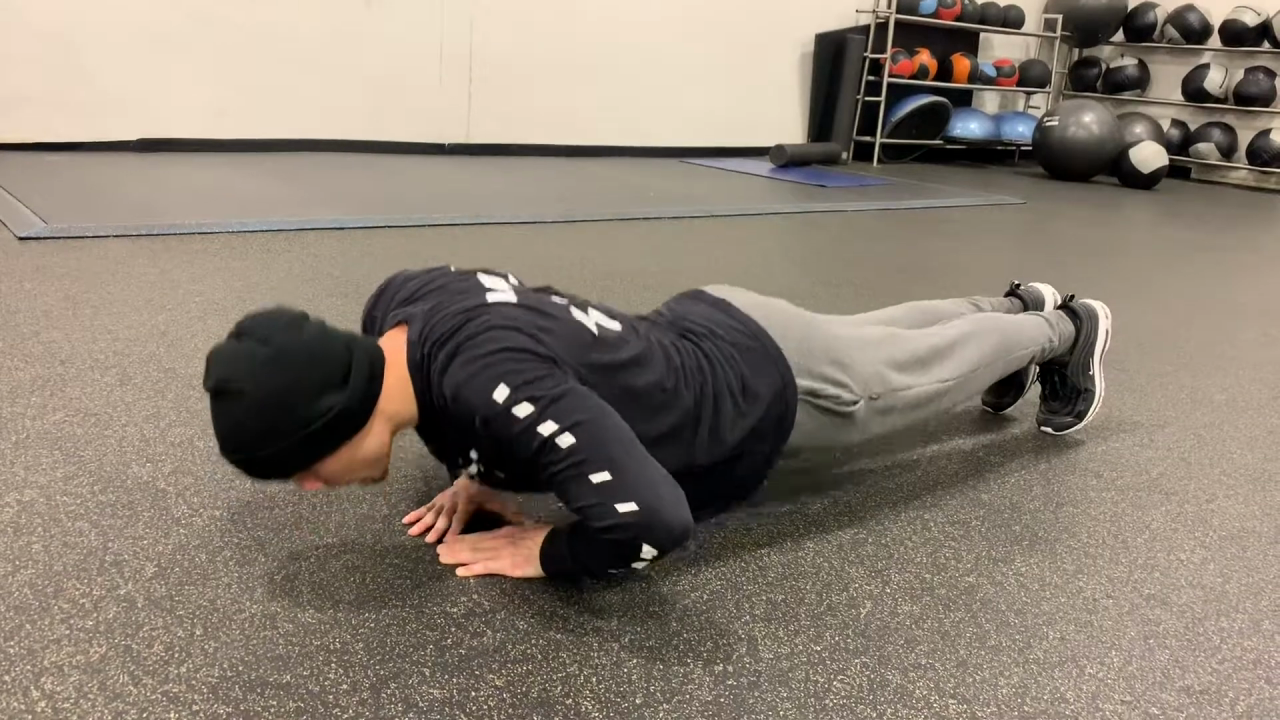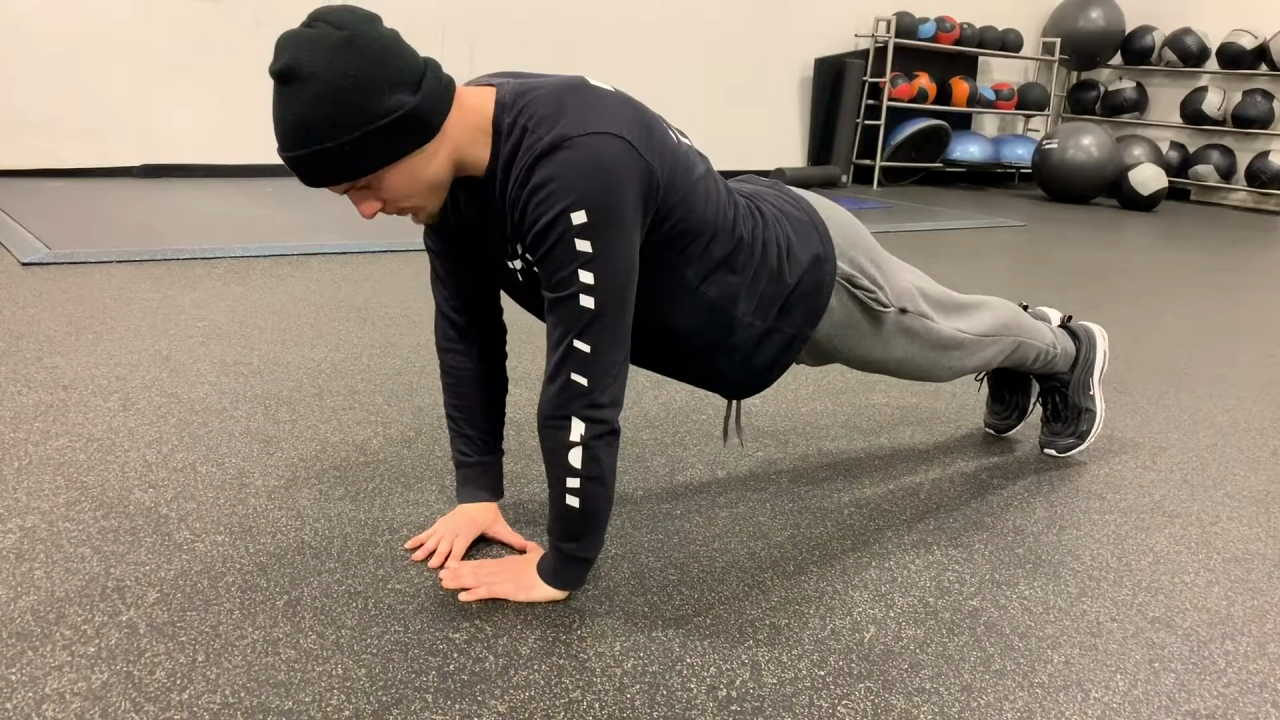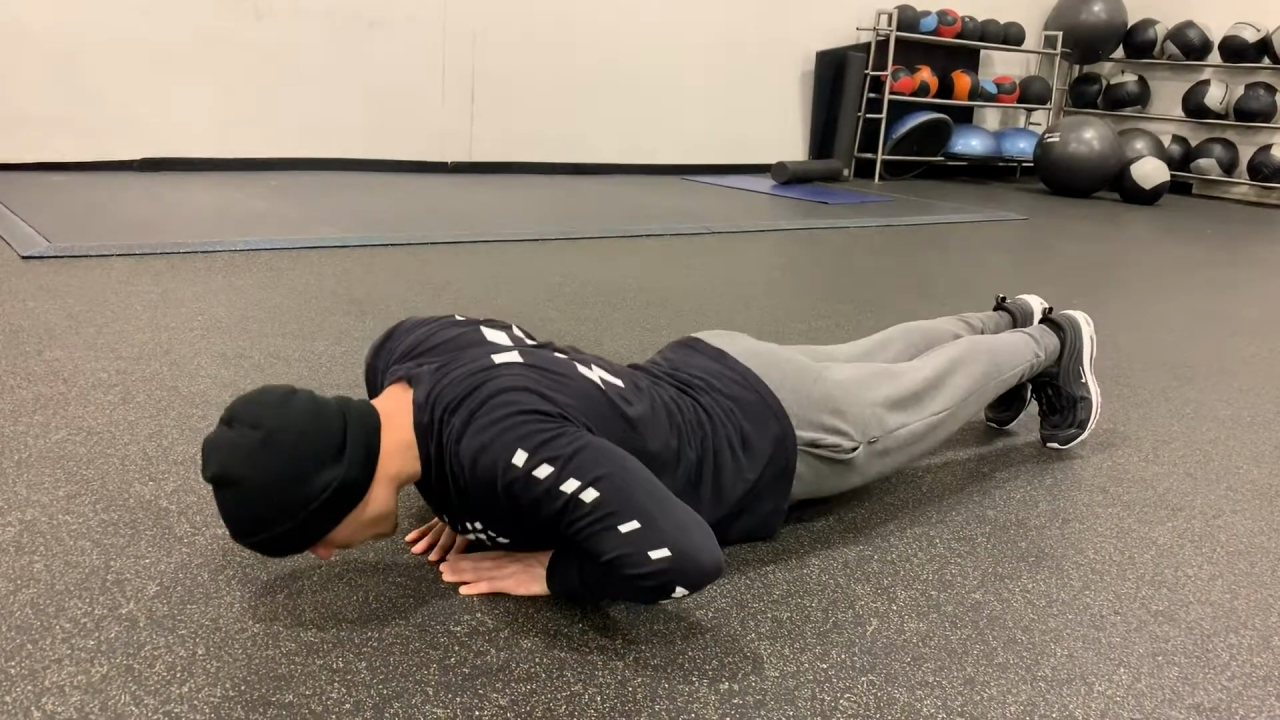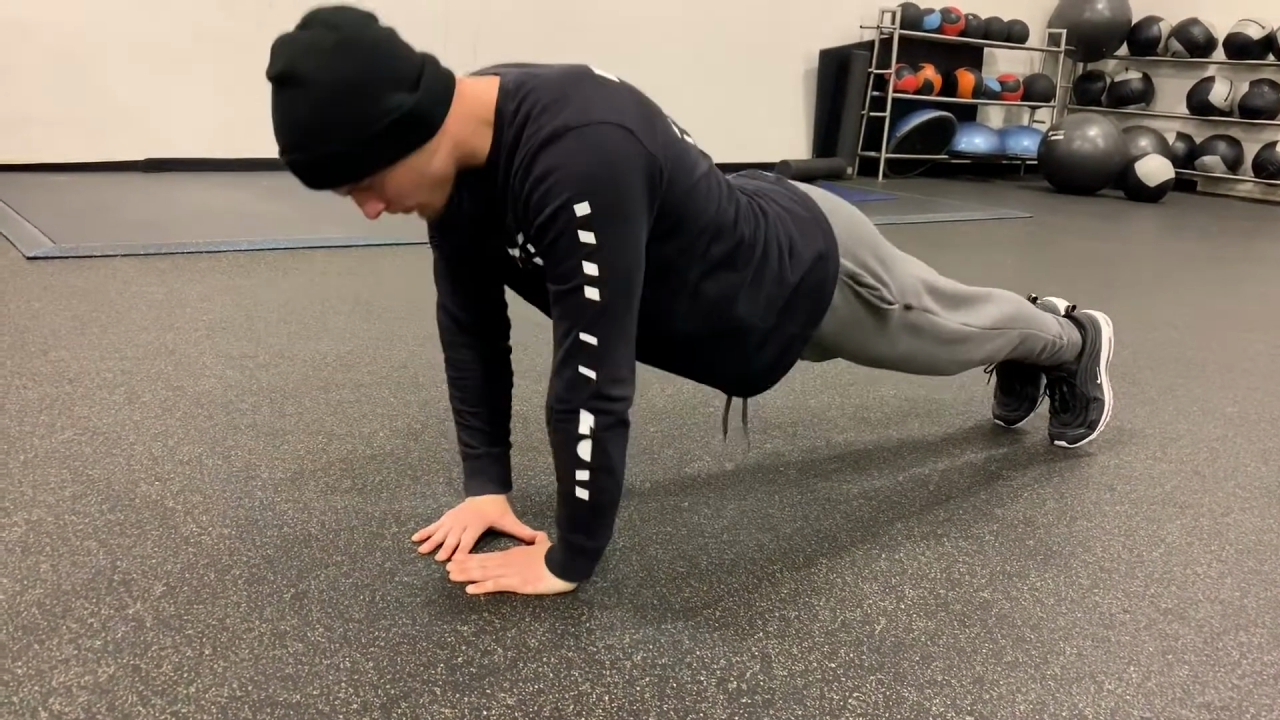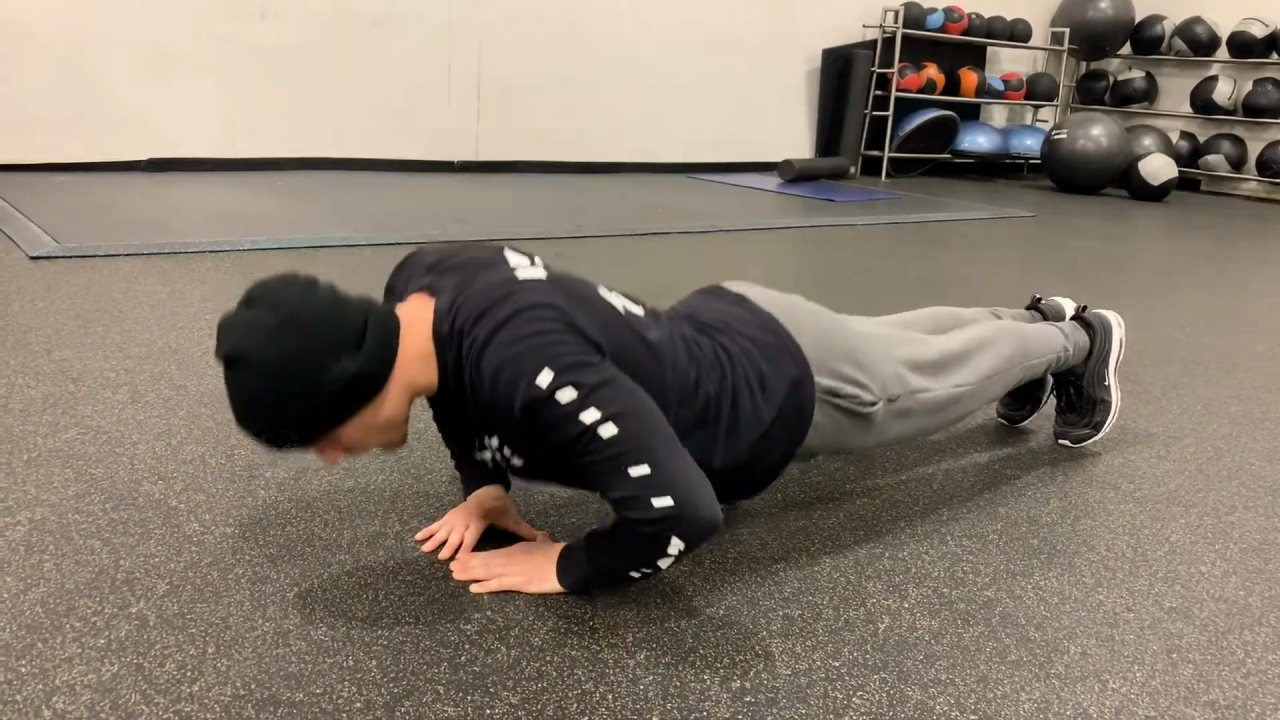
dt=1s
person 1, frame 1
left shoulder: (491, 383)
right shoulder: (393, 311)
left elbow: (654, 516)
left wrist: (542, 550)
right wrist: (471, 474)
left hip: (771, 385)
right hip: (702, 333)
left knee: (921, 366)
right knee: (883, 337)
left ankle: (1063, 331)
right ankle: (1015, 310)
person 1, frame 2
left shoulder: (577, 162)
right shoulder: (457, 153)
left elbow: (584, 387)
right elbow: (468, 332)
left wrist: (562, 567)
right wrist: (477, 493)
left hip: (803, 275)
right hip: (741, 248)
left knee: (945, 339)
right knee: (943, 340)
left ankle: (1065, 353)
right ankle: (1025, 344)
person 1, frame 3
left shoulder: (501, 445)
right shoulder: (397, 361)
left elbow: (684, 554)
left wrist: (548, 569)
right wrist: (478, 506)
left hip: (768, 433)
right hip: (700, 375)
left knee: (911, 397)
right knee: (872, 364)
left ankle: (1050, 343)
right ankle: (1004, 322)
person 1, frame 4
left shoulder: (580, 158)
right shoulder: (460, 141)
left elbow: (594, 375)
right elbow: (470, 320)
left wrist: (568, 560)
right wrist: (485, 481)
left hip: (809, 272)
right hip: (748, 243)
left knee: (953, 330)
right knee: (950, 332)
left ankle: (1069, 343)
right ankle: (1035, 327)
person 1, frame 5
left shoulder: (528, 364)
right shoulder: (413, 298)
left elbow: (682, 509)
left wrist: (563, 568)
right wrist: (485, 486)
left hip: (787, 383)
right hip: (719, 332)
left knee: (936, 376)
right knee: (906, 344)
left ankle: (1077, 340)
right ankle: (1030, 318)
